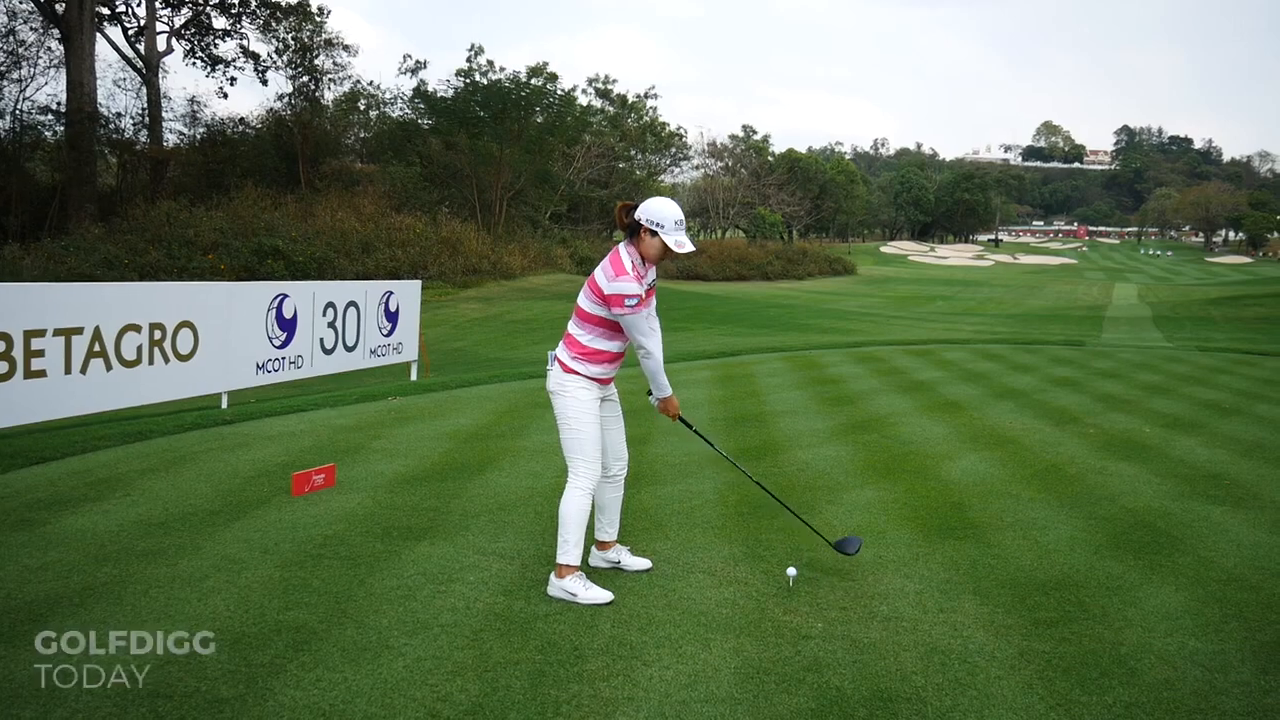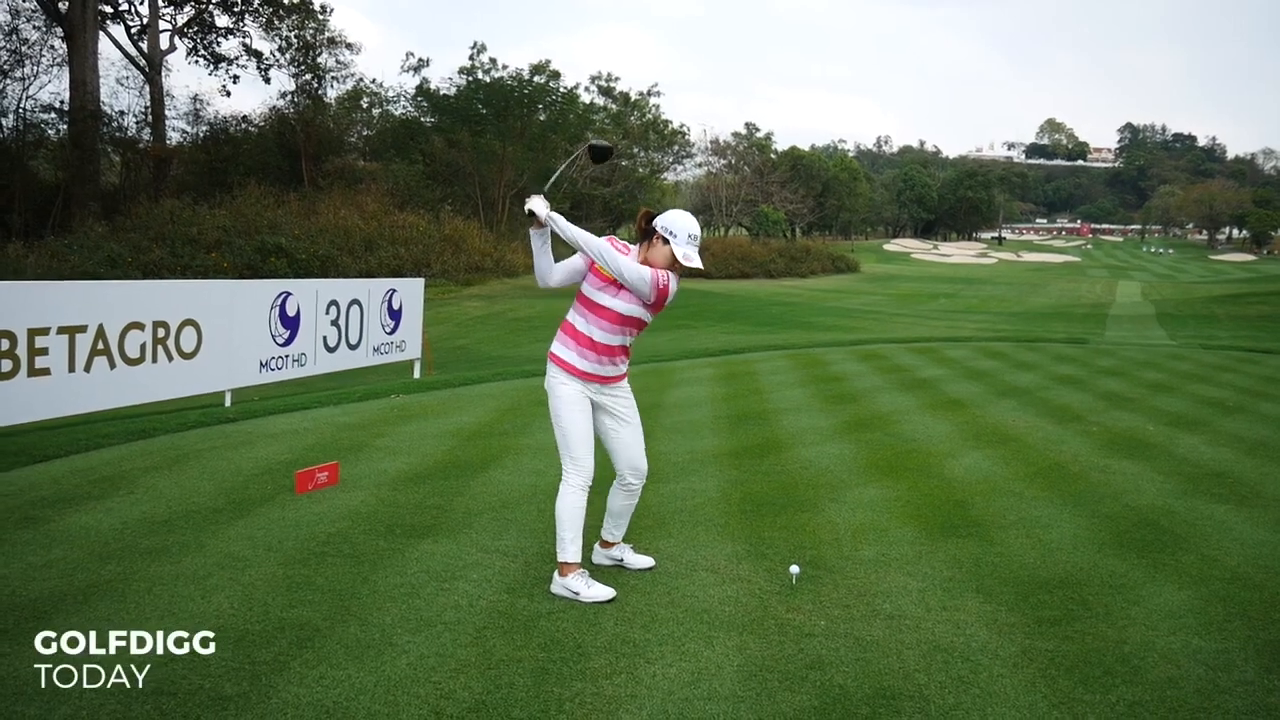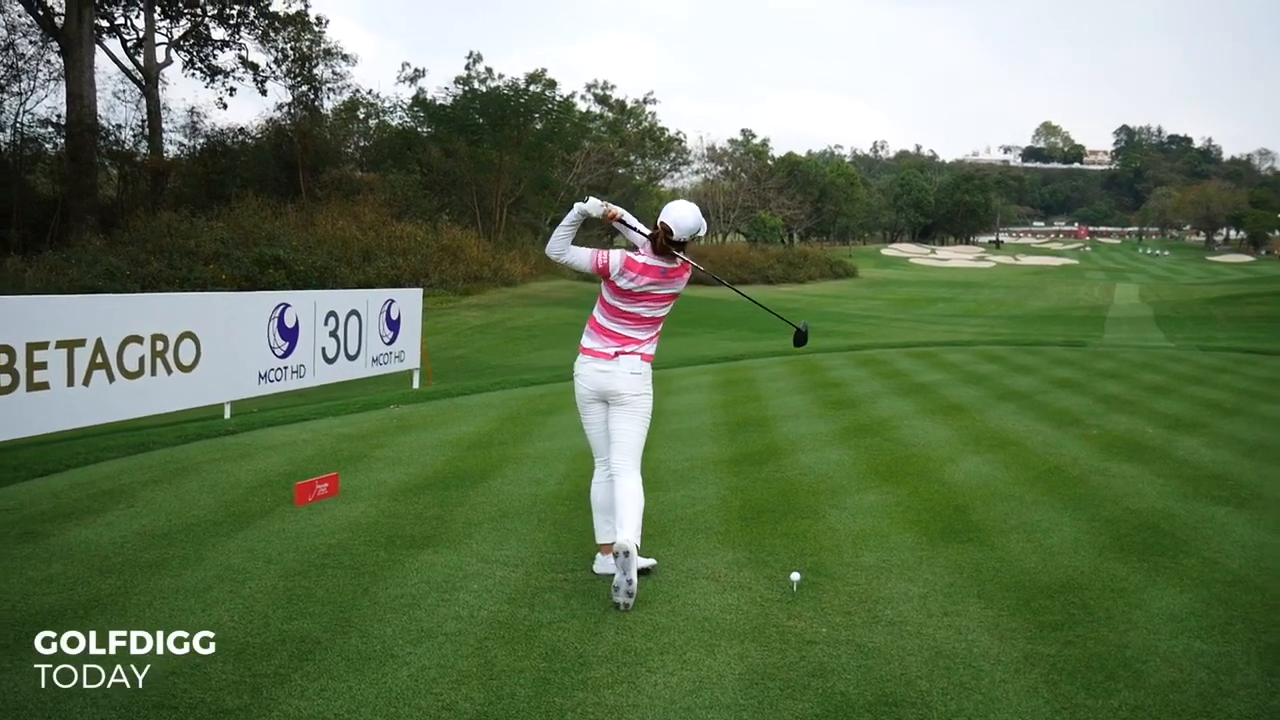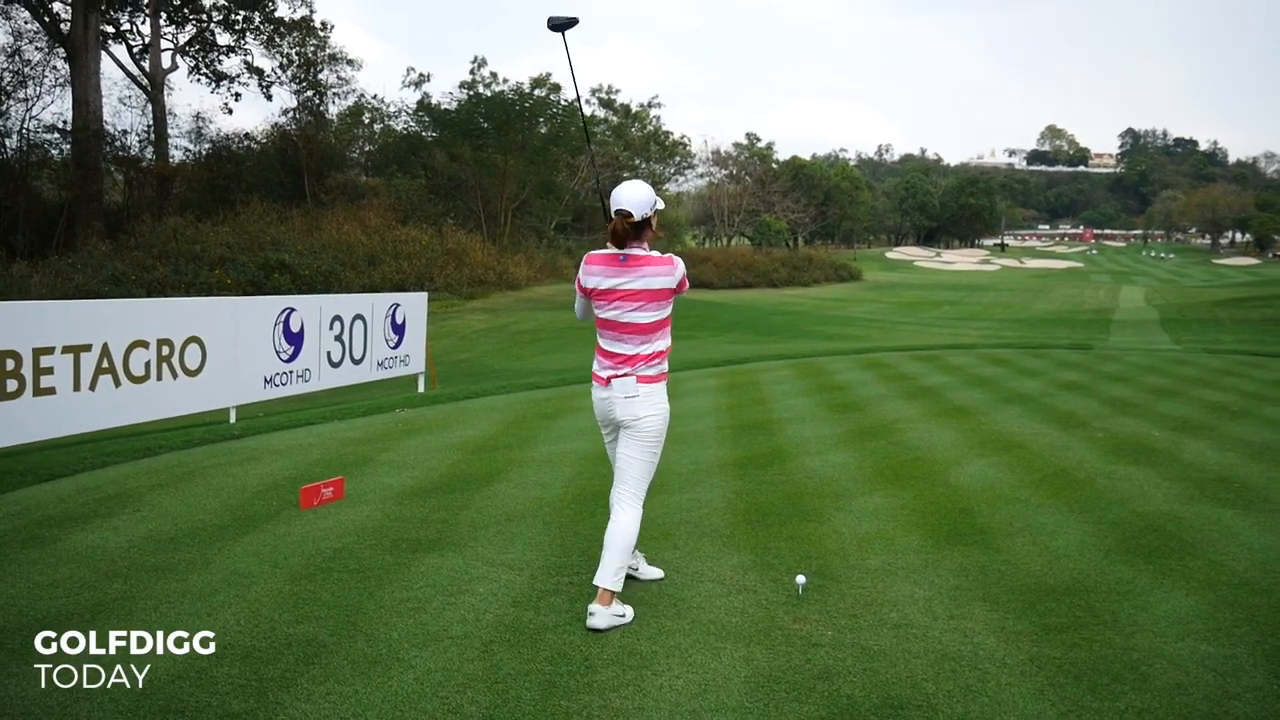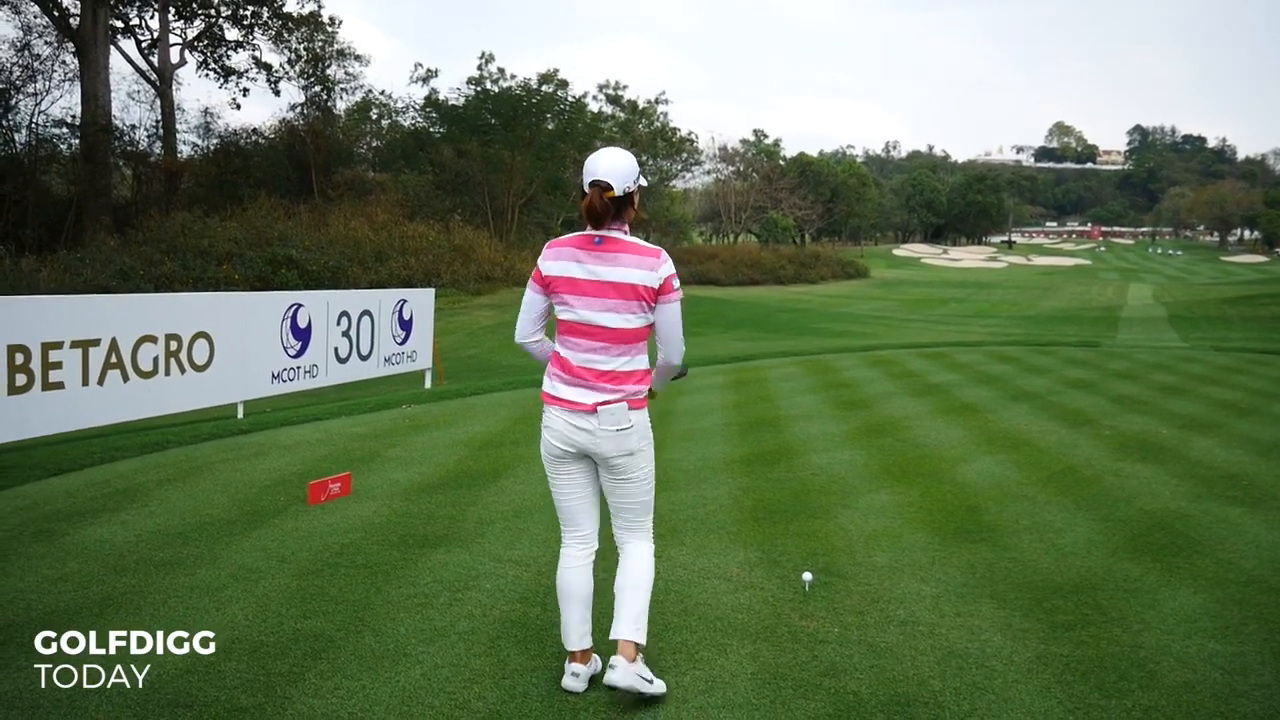
dt=1s
person 1, frame 1
left shoulder: (644, 264)
right shoulder: (621, 279)
left elbow: (652, 326)
right elbow: (644, 344)
left wrist: (657, 387)
right wrist: (665, 393)
left hip: (601, 381)
right hip: (574, 380)
left knee: (615, 466)
right knee: (586, 475)
left ankle: (605, 547)
right ankle: (564, 574)
person 1, frame 2
left shoulder: (665, 284)
right shoulder: (608, 247)
left elbow: (611, 263)
right elbow: (548, 279)
left wrist: (552, 216)
right wrist: (539, 229)
left hip: (612, 384)
right hip: (568, 376)
left knee: (634, 471)
right knee: (579, 474)
left ankle: (609, 545)
right ankle: (567, 573)
person 1, frame 3
left shoulder: (621, 264)
right shoulder: (681, 271)
left elbow: (555, 251)
right elbow: (646, 242)
left wrist: (584, 210)
right wrist: (613, 213)
left hip: (590, 372)
right hip: (631, 377)
left knee: (605, 465)
right knee: (626, 469)
left ankle: (607, 553)
right ankle: (626, 546)
person 1, frame 4
left shoulder: (591, 264)
right shoulder: (672, 267)
left hip: (604, 392)
right hip: (644, 397)
left knee: (625, 480)
right knee: (631, 498)
left ankle: (623, 558)
right ankle: (603, 601)
person 1, frame 5
left shoulder: (555, 253)
right shoulder: (655, 263)
left elbow: (526, 336)
right elbow: (673, 353)
right wrist: (653, 383)
left hip: (562, 419)
right hip: (622, 422)
left knee: (578, 540)
right knee: (636, 536)
left ankle: (578, 658)
right ankle: (628, 656)
